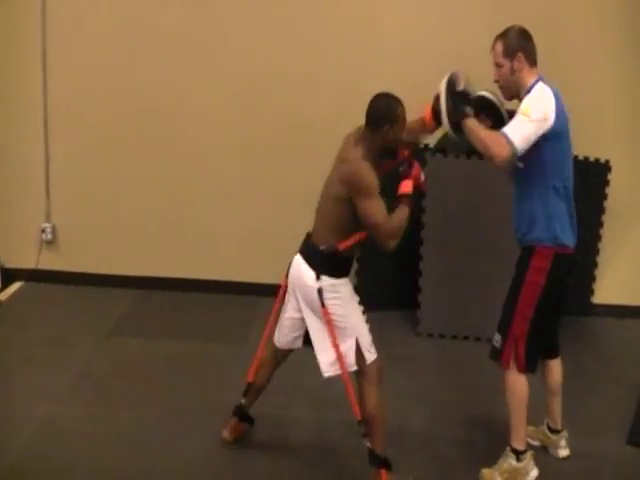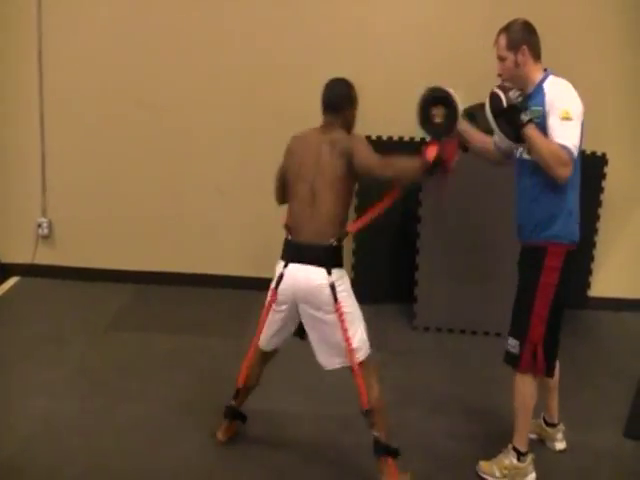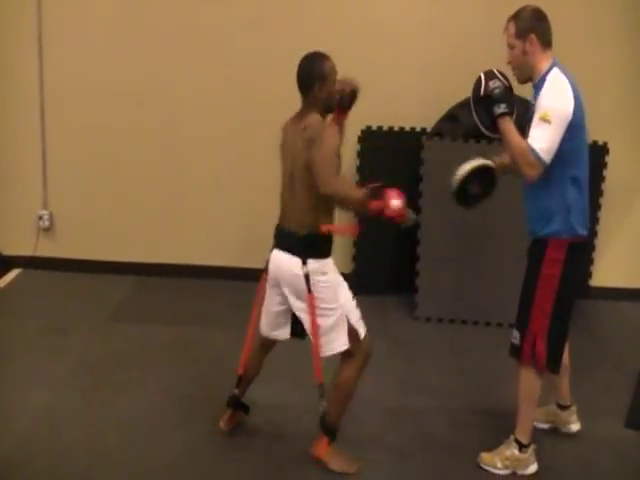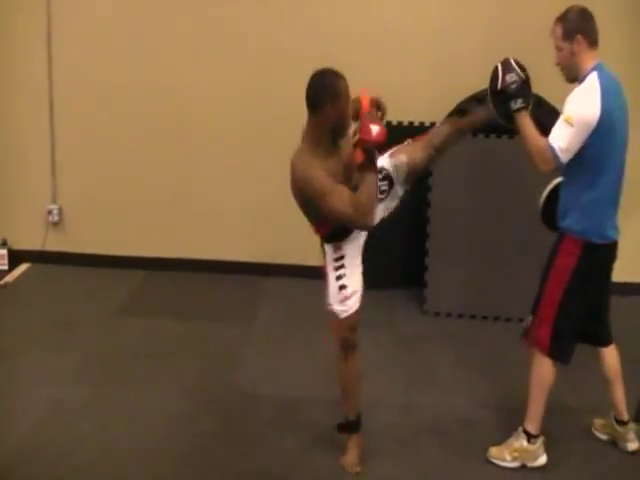
dt=0.3s
person 1, frame 1
left shoulder: (541, 98)
right shoulder: (530, 101)
left elbow: (499, 152)
right elbow: (508, 156)
left wrist: (466, 114)
right wrist: (476, 125)
left hip: (545, 244)
right hip: (550, 242)
left knee: (511, 350)
right knee: (545, 343)
right ankle: (555, 432)
person 1, frame 2
left shoulder: (560, 94)
right shoulder: (529, 100)
left elbow: (563, 168)
right elbow: (498, 152)
left wrist: (525, 123)
right wrist: (456, 124)
left hip: (553, 241)
right hip: (537, 238)
left knee: (526, 348)
right knee: (543, 338)
right ankle: (551, 425)
person 1, frame 3
left shoulder: (555, 90)
right shoulder: (546, 87)
left elbow: (533, 167)
left wrist: (501, 114)
right wrist: (497, 163)
left hip: (558, 233)
right hip: (555, 228)
left knee: (531, 341)
right knee: (550, 326)
right ankle: (564, 409)
person 1, frame 4
left shoulder: (588, 94)
left elbow: (547, 160)
left wrist: (518, 107)
right wrist: (566, 187)
left hip: (581, 234)
right hip: (601, 230)
left knee: (545, 335)
right knee: (596, 329)
left ankle: (529, 440)
person 2, frame 1
left shoulder: (357, 138)
right shoulder: (361, 172)
left elbow: (409, 132)
right elbow: (388, 238)
left wrist: (432, 117)
right wrist: (408, 190)
left hip: (304, 263)
right hip: (328, 277)
left knee: (278, 349)
right knee: (368, 372)
left ankle: (238, 420)
person 2, frame 2
left shoulder: (296, 143)
right shoulder: (345, 143)
right elbow: (392, 171)
left hip: (289, 266)
right hip: (324, 273)
left knee: (264, 348)
right knee: (362, 366)
left ankle: (230, 420)
person 2, frame 3
left shoulder: (292, 126)
right shoulder: (322, 130)
right elbow: (329, 188)
left wrist: (342, 106)
right wrist: (373, 201)
left hip: (281, 253)
right hip: (310, 261)
left knee: (266, 338)
right knee: (356, 350)
left ankle: (234, 409)
right ankle: (326, 442)
person 2, frame 4
left shoulder: (327, 126)
right shoulder: (307, 170)
left elbow: (355, 104)
right elbow: (358, 214)
left wrist: (367, 108)
right wrist: (367, 160)
right hip: (343, 238)
left knee: (429, 146)
right knee: (346, 334)
left ankle: (481, 114)
right ankle: (352, 432)
